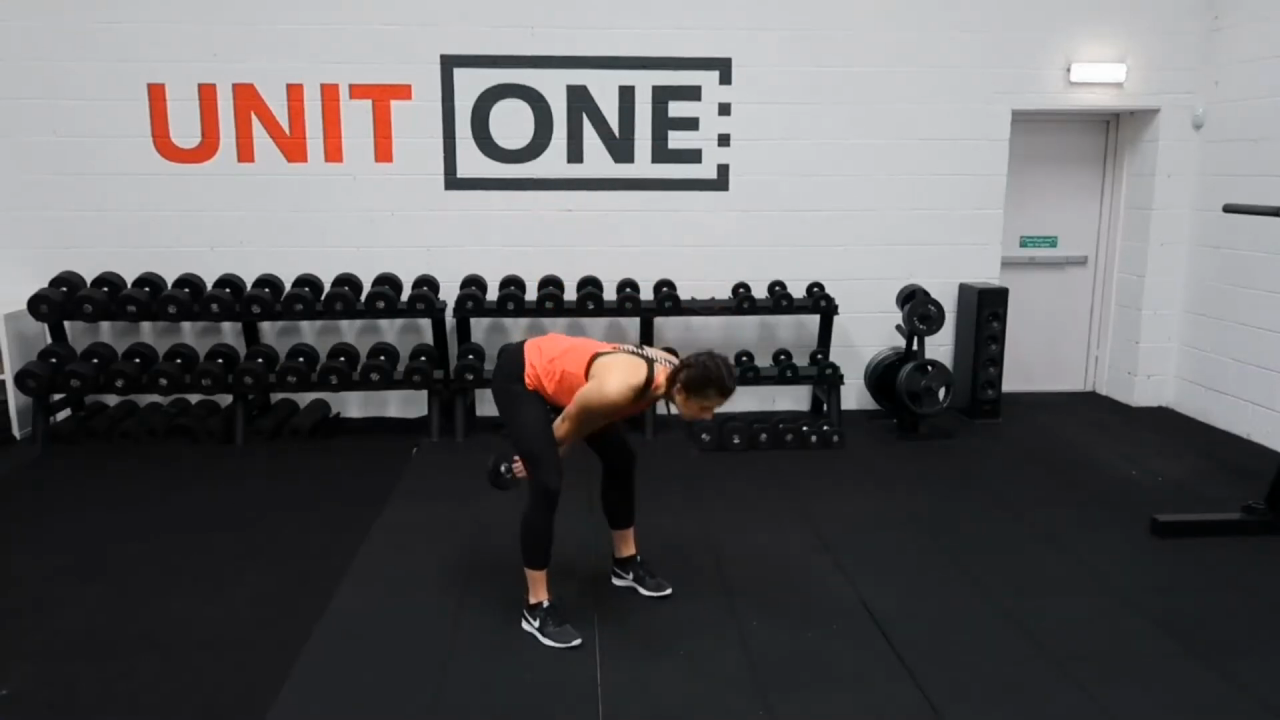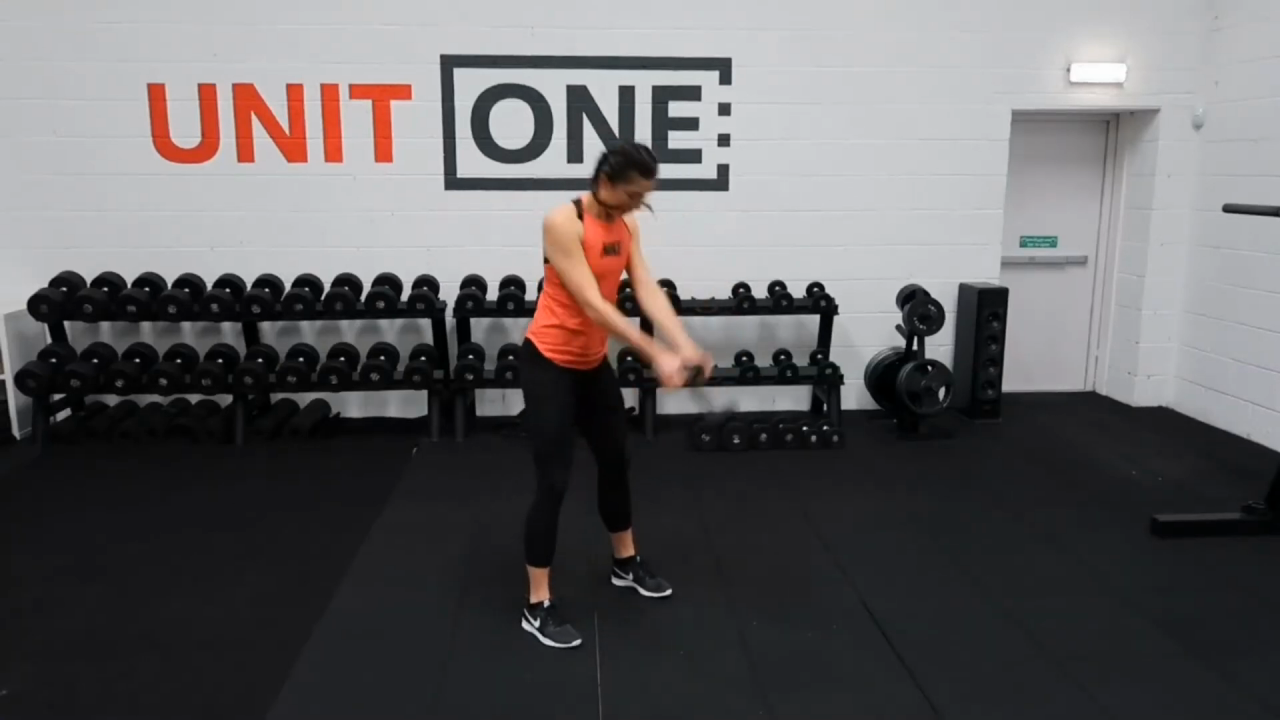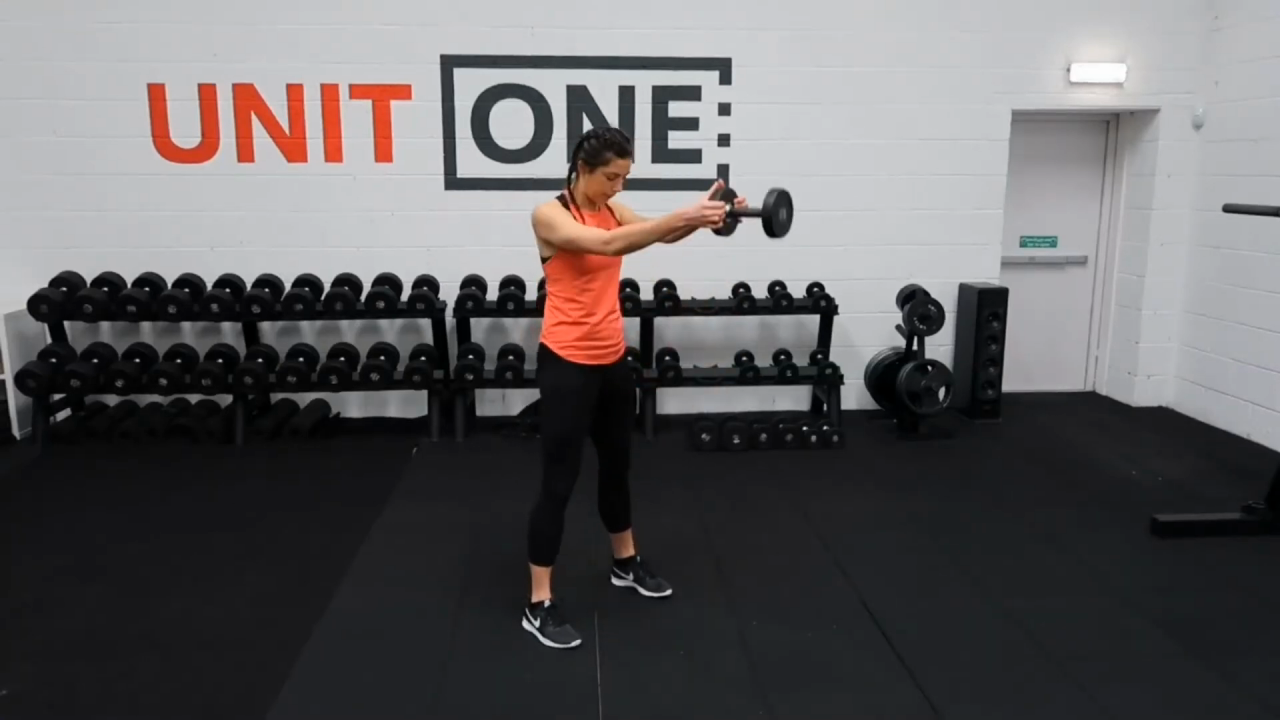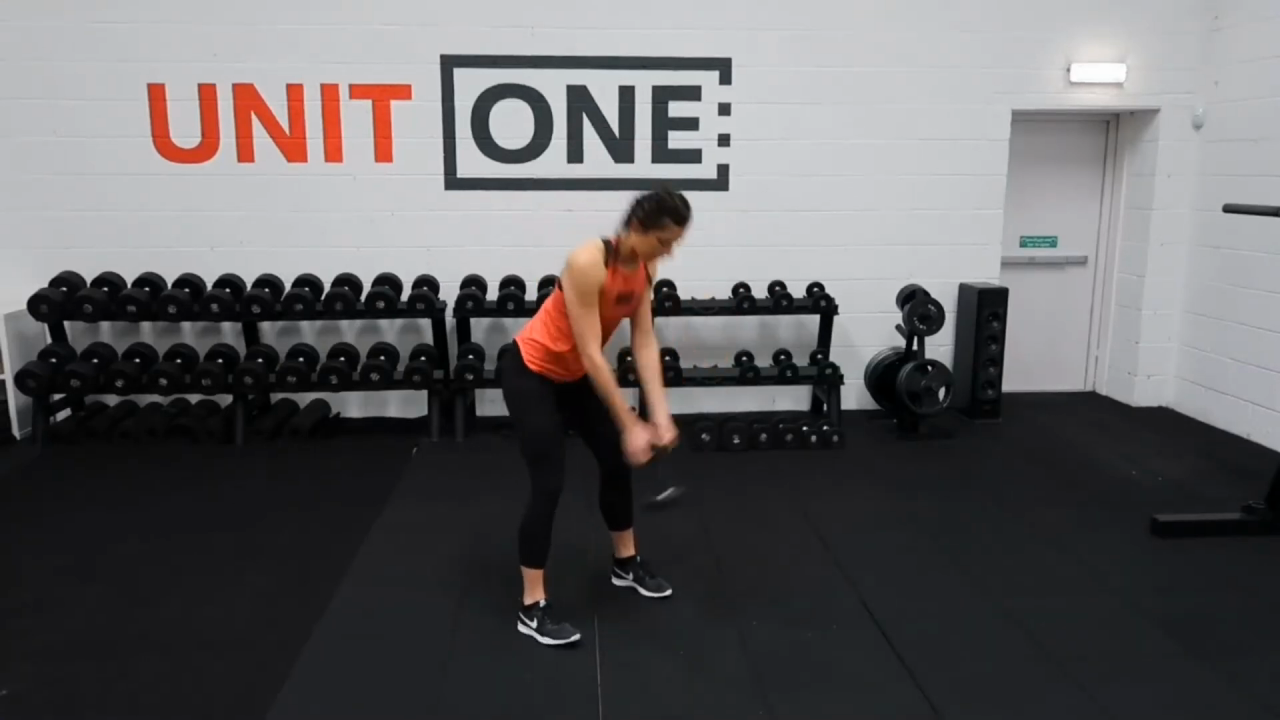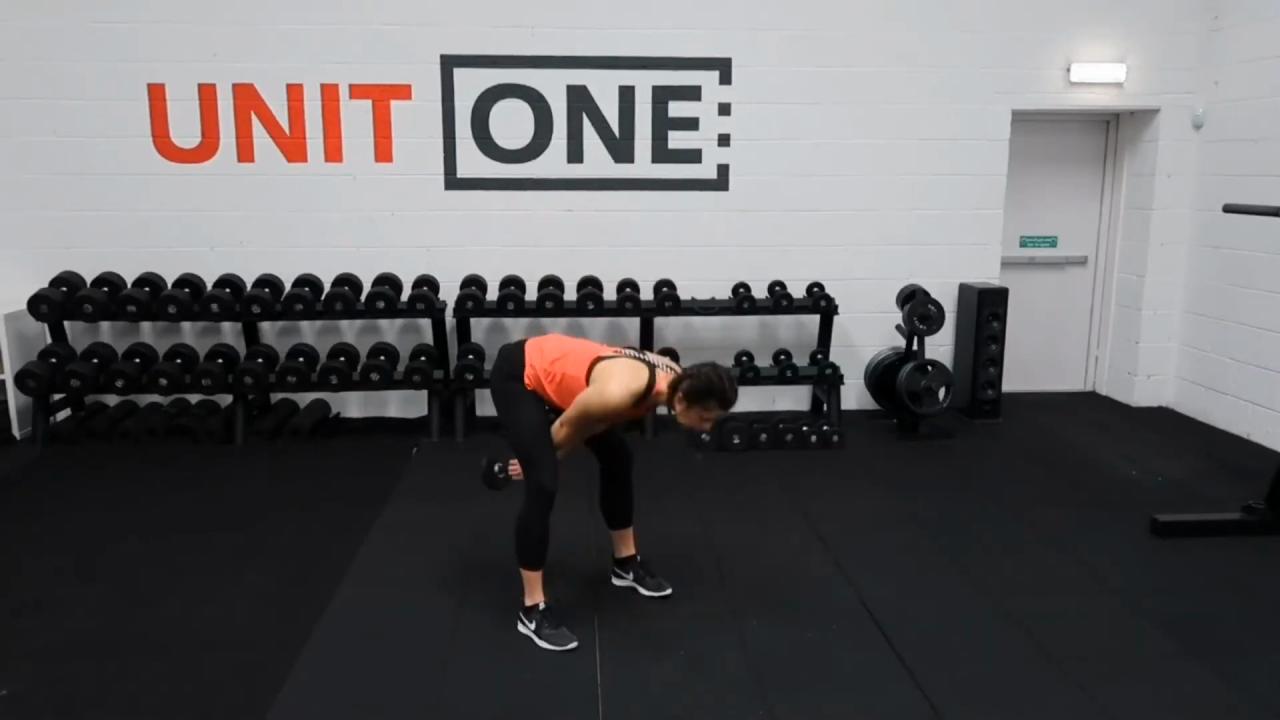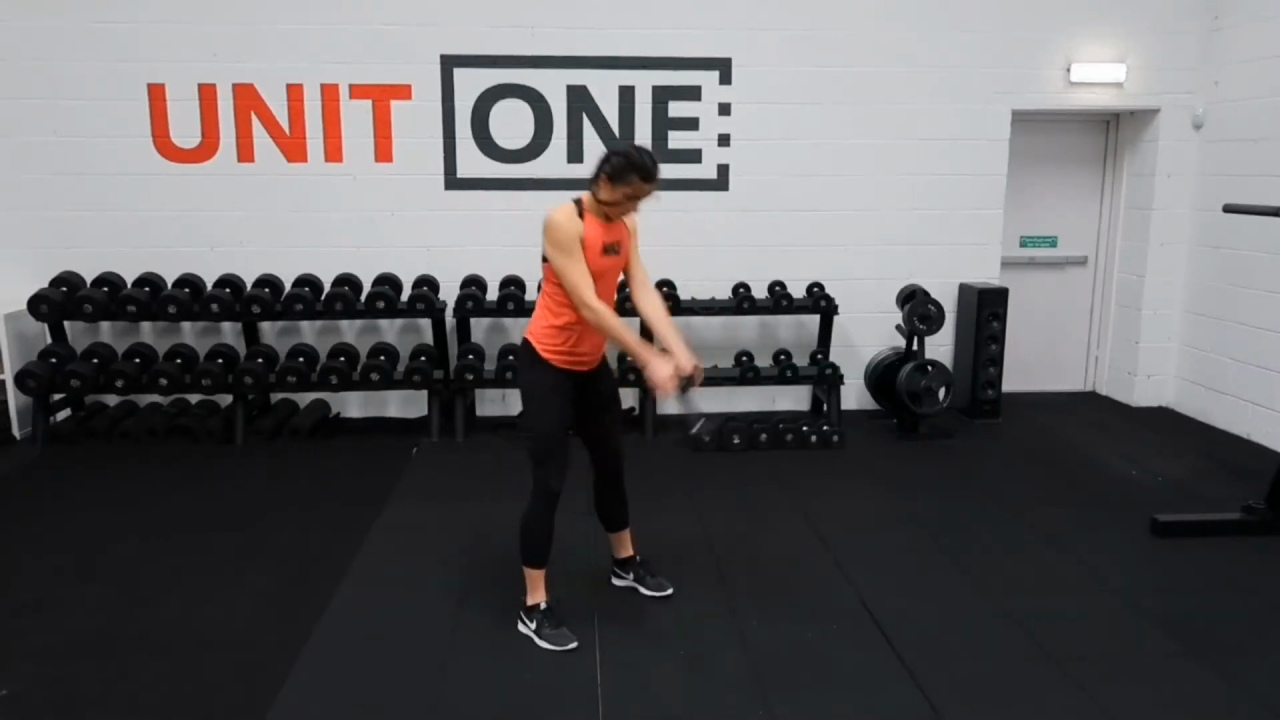
dt=0.4s
person 1, frame 1
left shoulder: (668, 370)
right shoulder: (618, 387)
left elbow: (597, 417)
right elbow: (568, 423)
left wrist: (548, 453)
right wrist: (543, 455)
left hip: (556, 370)
right hip: (521, 375)
left knee: (620, 458)
right knee: (547, 484)
left ankle: (626, 561)
right ankle: (537, 606)
person 1, frame 2
left shoulder: (626, 226)
right shoulder: (562, 222)
left elbow: (647, 290)
right elbow: (592, 304)
left wrist: (683, 346)
right wrist: (655, 355)
left hip: (593, 363)
right hip: (548, 363)
left knee: (615, 463)
right knee: (554, 482)
left ankle: (625, 564)
right ankle: (538, 606)
person 1, frame 3
left shoulder: (610, 208)
right shoulder: (549, 215)
left elbow: (662, 233)
right elbow: (608, 244)
left wrist: (702, 214)
right wrist: (685, 214)
left hip: (613, 362)
right hip: (567, 365)
left knee: (617, 466)
right knee: (559, 483)
left ankle: (625, 562)
right ankle: (538, 606)
person 1, frame 4
left shoulder: (642, 267)
right shoulder: (588, 263)
left elbow: (644, 342)
right elbow: (591, 354)
left wrist: (660, 414)
right wrist: (629, 425)
left hip: (576, 374)
right hip: (533, 370)
left knee: (617, 462)
right knee: (549, 483)
left ankle: (625, 563)
right ankle: (531, 607)
person 1, frame 5
left shoulder: (668, 377)
right shoulder: (620, 391)
left elbow: (597, 421)
right elbow: (566, 427)
left wrist: (547, 455)
right wrist: (538, 457)
left hip: (553, 367)
right hip: (519, 374)
left knee: (617, 457)
right knee: (543, 484)
left ankle: (626, 561)
right ankle: (532, 609)
person 1, frame 6
left shoulder: (624, 225)
right shoulder: (564, 221)
left elbow: (642, 290)
right elbow: (587, 305)
left wrist: (676, 349)
right wrist: (649, 361)
left hip: (591, 364)
right hip: (546, 365)
left knee: (610, 464)
right knee: (550, 481)
left ankle: (625, 564)
right ankle: (534, 607)
